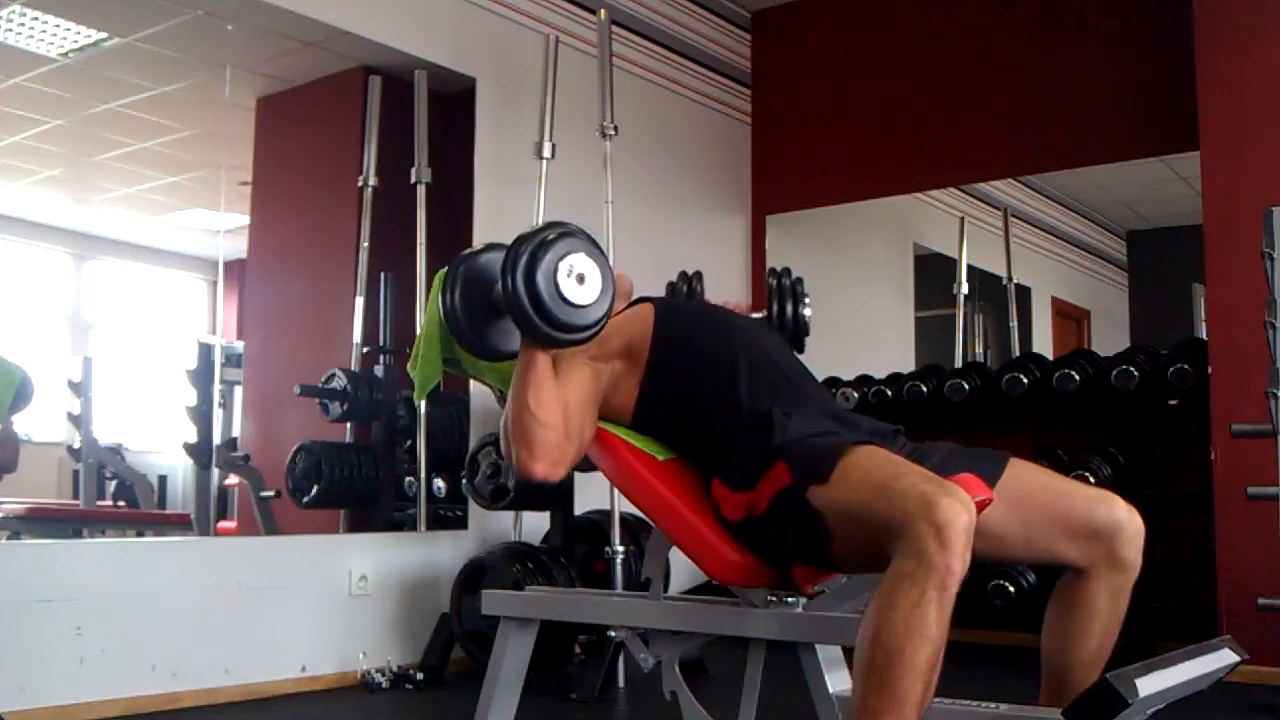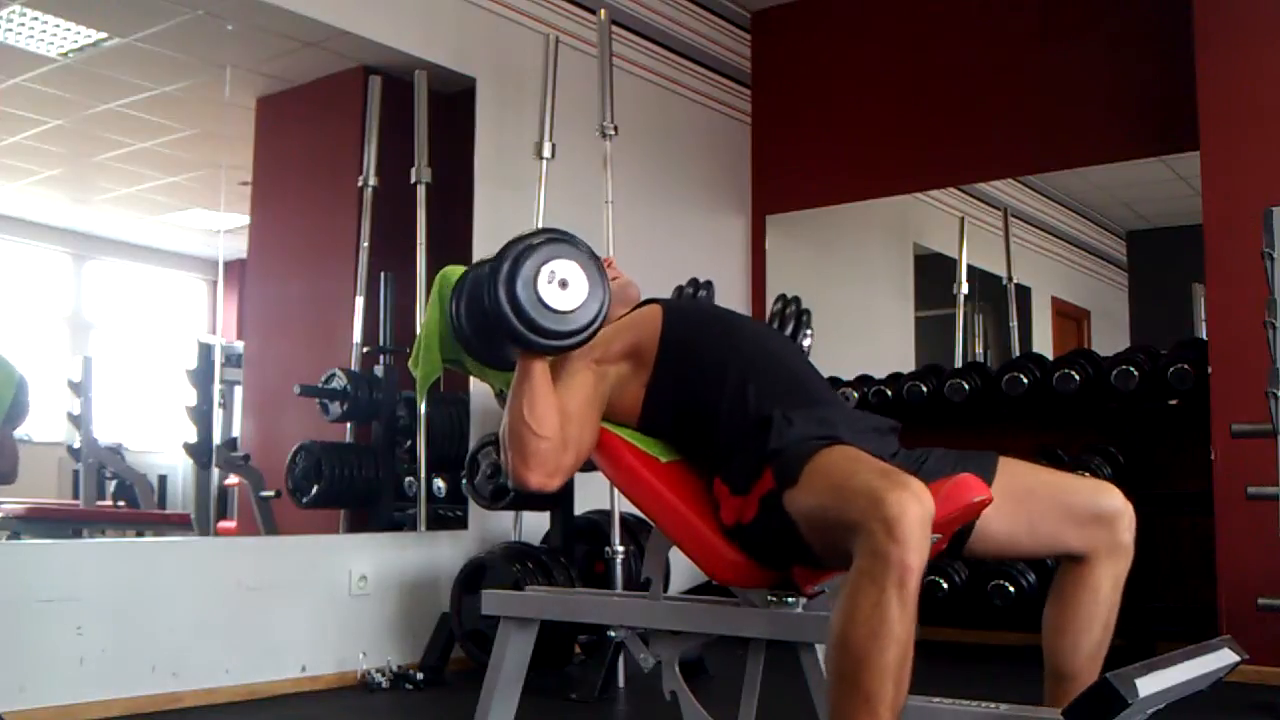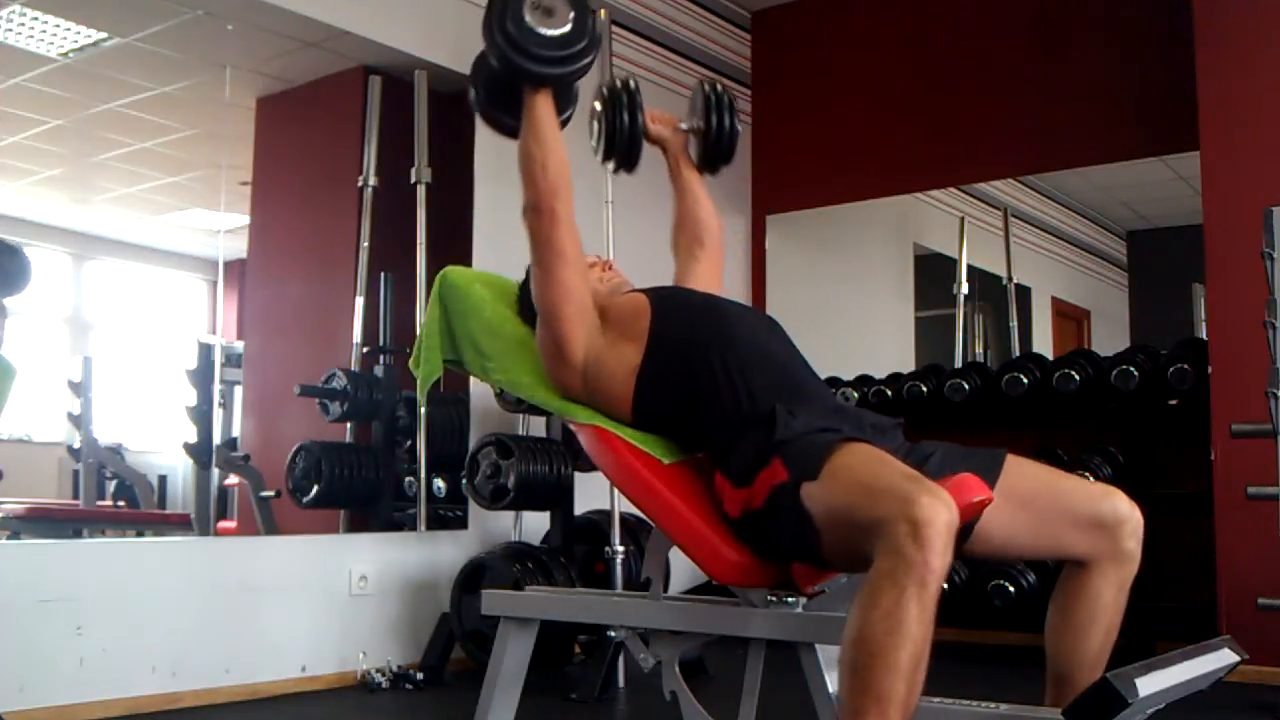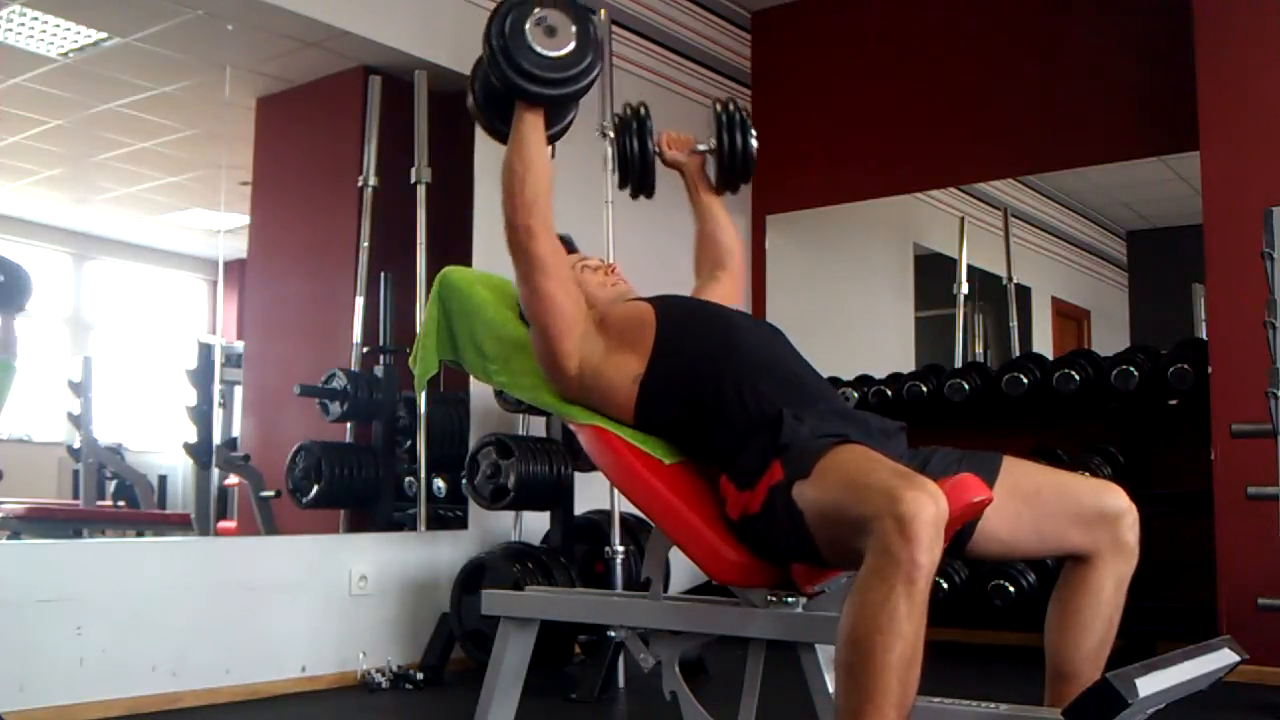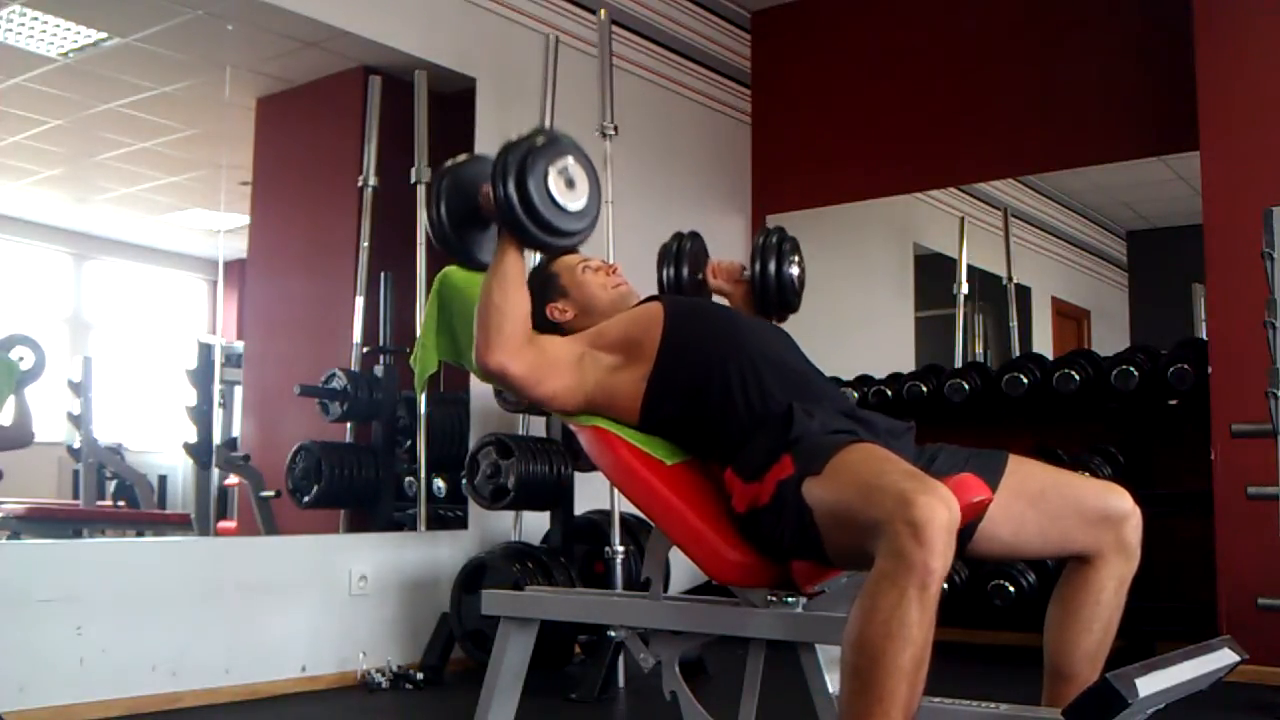
dt=1s
person 1, frame 1
left shoulder: (660, 327)
right shoulder: (589, 347)
right elbow: (540, 458)
left wrist: (746, 327)
right wrist: (535, 333)
left hip: (855, 435)
right hip: (781, 456)
left knee: (1115, 531)
right knee: (941, 524)
person 1, frame 2
left shoulder: (671, 330)
right shoulder: (595, 354)
right elbow: (537, 468)
left wrist: (773, 356)
right wrist: (534, 343)
left hip: (865, 443)
right hip: (780, 454)
left knee: (1106, 519)
right knee: (895, 516)
person 1, frame 3
left shoulder: (665, 320)
right shoulder: (579, 340)
left elbow: (702, 244)
right elbow: (546, 208)
left wrist: (677, 155)
right wrist: (539, 93)
left hip: (861, 435)
right hip: (779, 455)
left knee: (1114, 523)
right knee: (921, 522)
person 1, frame 4
left shoulder: (672, 329)
right shoulder: (580, 347)
left elbow: (723, 265)
right elbow: (530, 229)
left wrist: (694, 176)
right wrist: (531, 110)
left hip: (865, 439)
right hip: (779, 459)
left knee: (1110, 517)
right knee: (911, 515)
person 1, frame 5
left shoulder: (675, 332)
right shoulder: (586, 354)
right elbow: (503, 356)
left wrist: (745, 304)
right wrist: (511, 238)
left hip: (866, 432)
right hip: (788, 450)
left knee: (1112, 518)
right knee: (922, 520)
